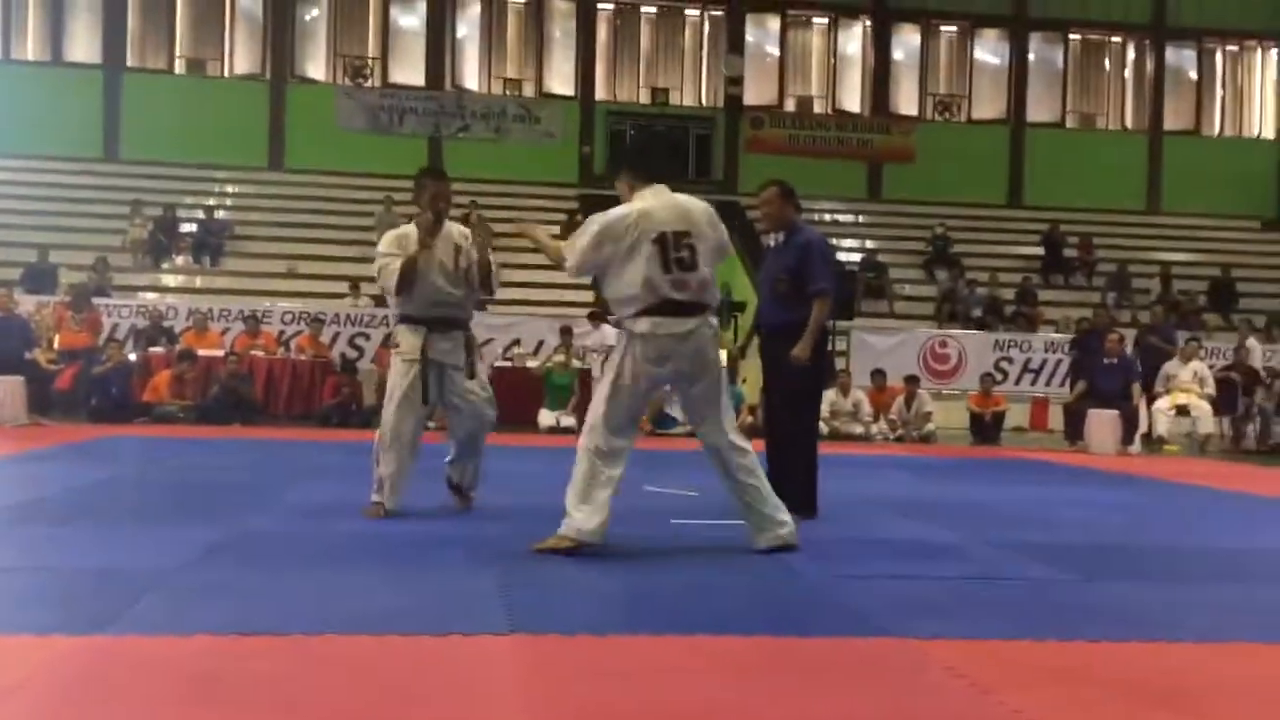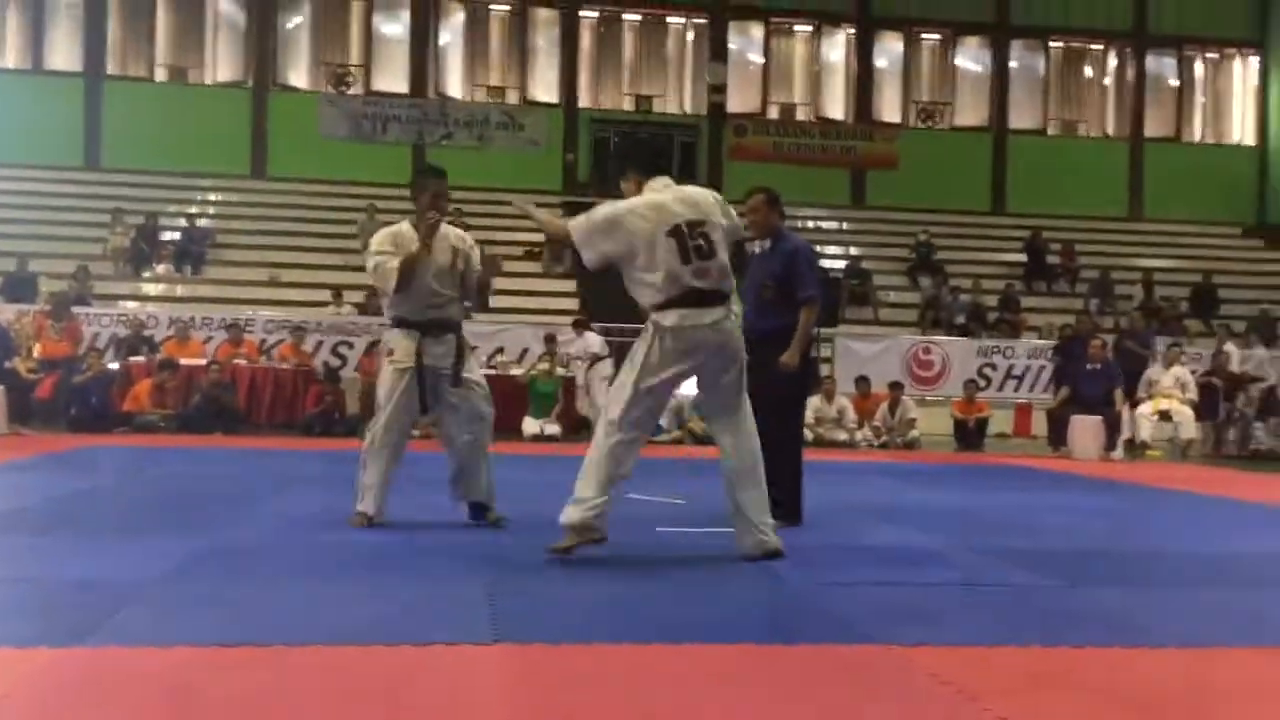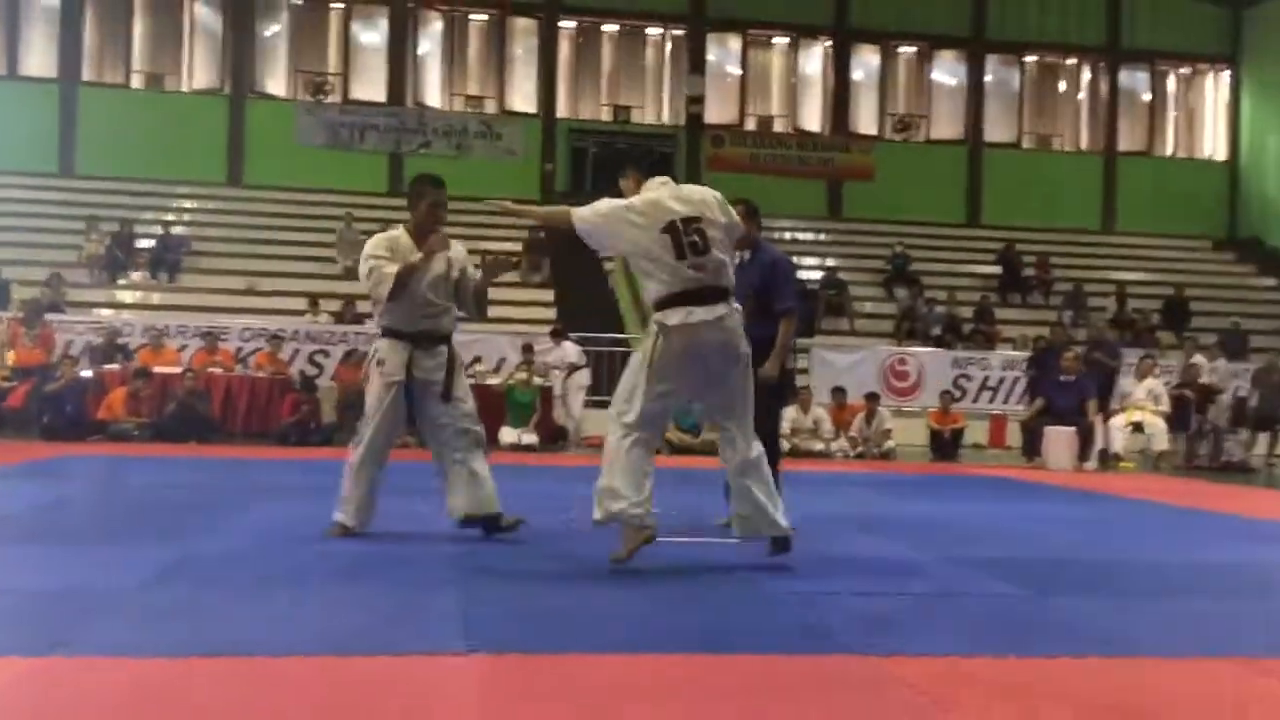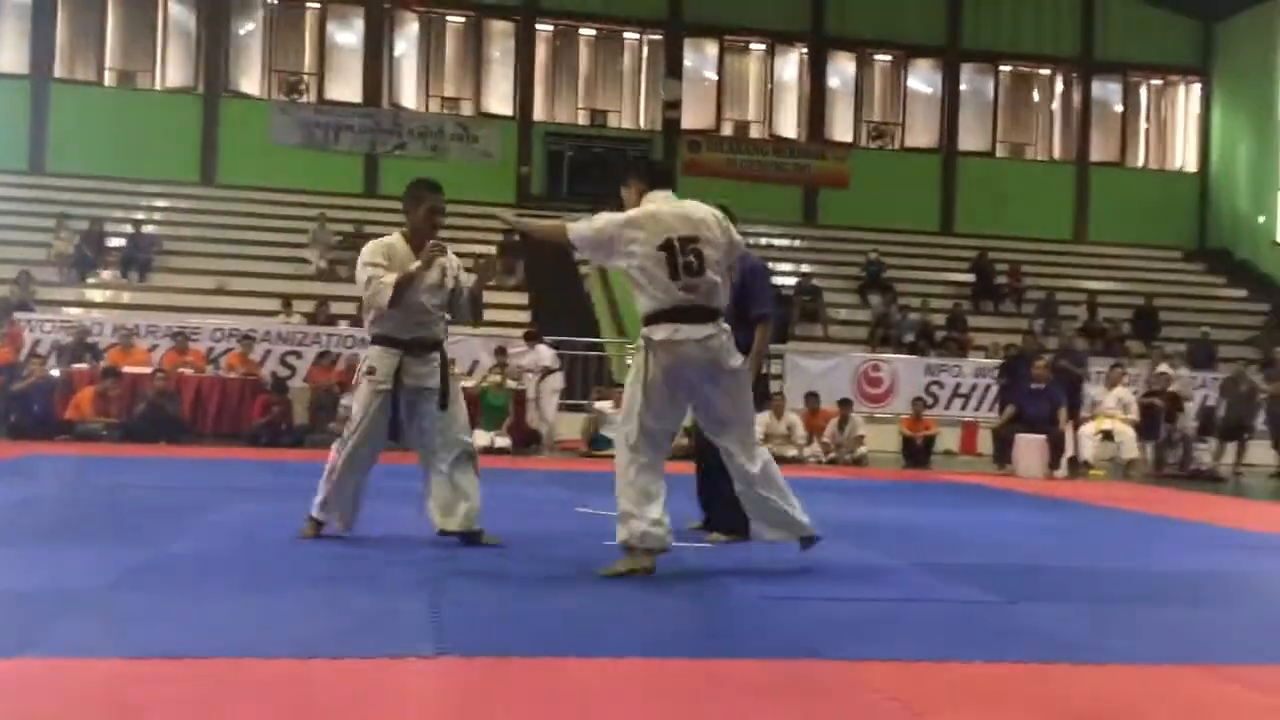
dt=0.1s
person 1, frame 1
left shoulder: (617, 219)
right shoulder: (701, 210)
left elbow: (570, 263)
right elbow: (719, 253)
left wrist: (538, 236)
left hip: (649, 335)
right hip: (699, 332)
left knee: (604, 433)
right knee: (723, 436)
left ankle: (579, 529)
right ankle: (775, 528)
person 1, frame 2
left shoulder: (629, 213)
right shoulder: (710, 200)
left elbow: (567, 231)
right elbow: (730, 235)
left wrist: (530, 212)
left hip: (674, 328)
right hip: (723, 323)
left knee: (621, 423)
right knee: (735, 429)
left ankle: (584, 520)
right ankle: (759, 535)
person 1, frame 3
left shoulder: (627, 211)
right shoulder: (709, 197)
left elbow: (564, 218)
right elbow: (734, 235)
left wrist: (513, 209)
left hip: (675, 327)
right hip: (724, 319)
left knee: (632, 424)
right knee: (736, 428)
left ankle: (635, 520)
right ankle: (767, 525)
person 1, frame 4
left shoulder: (627, 226)
right shoulder: (711, 216)
left elbow: (562, 232)
right elbow: (735, 259)
left wrist: (513, 223)
left hip: (665, 344)
right hip: (713, 338)
left knee: (640, 446)
right knee: (740, 441)
left ankle: (645, 543)
right ankle: (794, 526)
person 2, frame 1
left shoulder: (463, 238)
right shoulder: (396, 239)
left elbow: (483, 289)
right elbow: (396, 287)
left wrist: (483, 256)
right wrist: (421, 247)
left hip: (457, 341)
right hip: (414, 340)
left knee: (478, 414)
right knee: (399, 420)
left ankle: (460, 478)
right ankle: (383, 496)
person 2, frame 2
left shoulder: (459, 239)
right shoulder: (389, 237)
left elbow: (474, 293)
right elbow: (390, 281)
left wrist: (483, 272)
right wrist: (423, 245)
left hip: (450, 343)
right hip: (407, 342)
left knee: (475, 416)
right knee: (390, 426)
left ankle: (476, 498)
right ankle: (368, 506)
person 2, frame 3
left shoulder: (454, 252)
right shoulder: (382, 244)
left elbow: (472, 306)
right elbow: (384, 288)
left wrist: (486, 279)
right wrist: (423, 257)
left hip: (440, 357)
right hip: (396, 354)
left knee: (463, 432)
right knee: (374, 438)
left ankle: (484, 513)
right ankle: (348, 517)
person 2, frame 4
left shoulder: (446, 257)
right shoulder: (377, 251)
left elbow: (465, 311)
right elbow: (381, 297)
left wrist: (479, 285)
right wrist: (419, 267)
left hip: (431, 364)
right hip: (387, 361)
left knee: (453, 444)
right knee: (359, 442)
left ankle: (463, 525)
right ankle: (322, 516)
person 3, frame 1
left shoulder: (812, 243)
right shoulder: (775, 249)
left elbow: (823, 298)
left wrist: (808, 344)
right wrist: (748, 339)
left hip: (798, 349)
right hip: (774, 345)
left knee: (797, 427)
right knee: (776, 425)
left ankle: (800, 502)
right ankle: (780, 496)
person 3, frame 2
left shoulder: (797, 251)
right shoulder: (758, 256)
left elbow: (810, 305)
left wrist: (796, 350)
left hip: (783, 354)
right hip: (760, 353)
left knee: (783, 433)
right knee: (761, 431)
left ankle: (786, 509)
right ankle: (767, 504)
person 3, frame 3
left shoulder: (775, 262)
right shoulder: (735, 266)
left elbow: (789, 316)
left wrist: (776, 362)
left hip: (763, 364)
left knee: (760, 439)
person 3, frame 4
left shoulder: (751, 268)
left elbow: (764, 323)
left wrist: (752, 369)
right knee: (705, 445)
left ankle: (733, 523)
right ankle: (712, 517)
